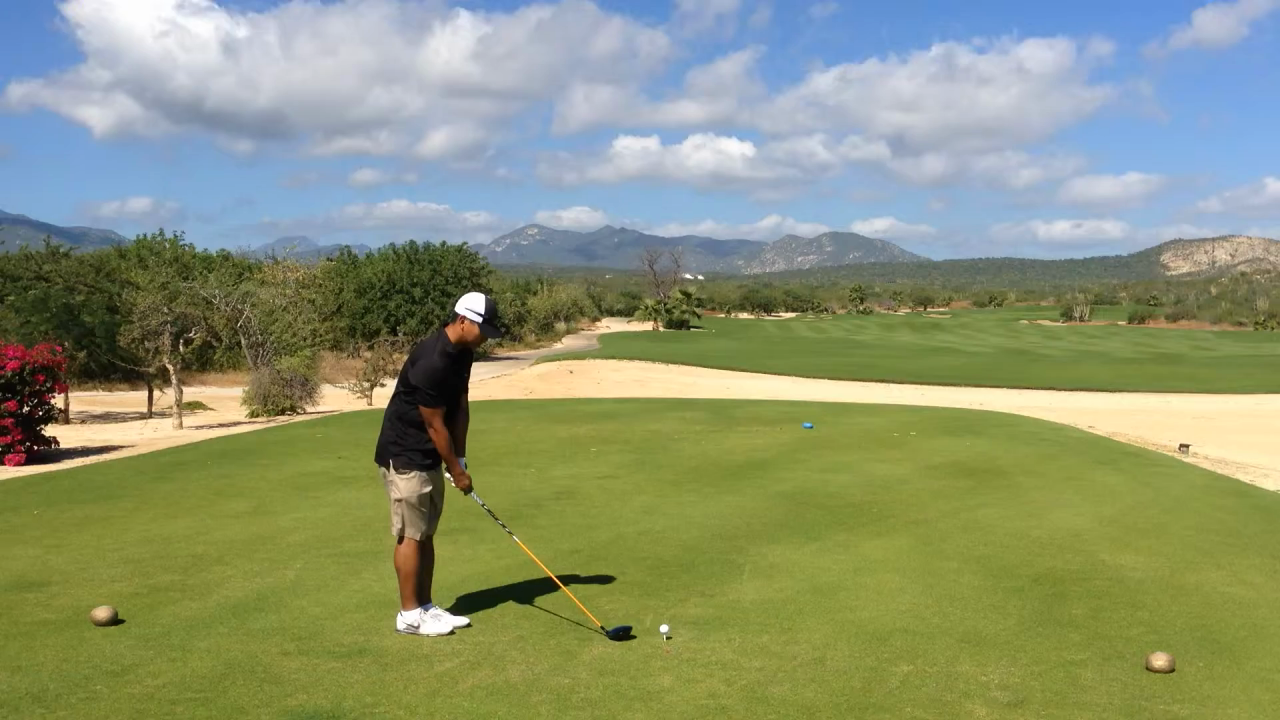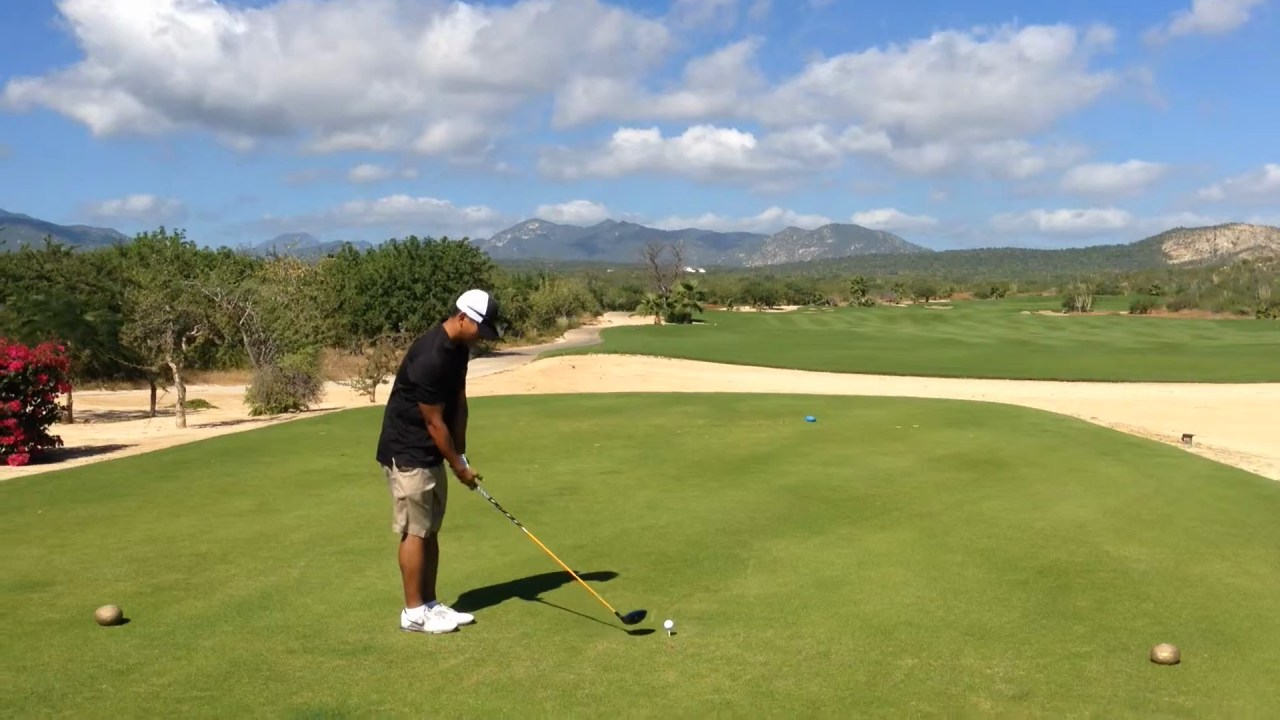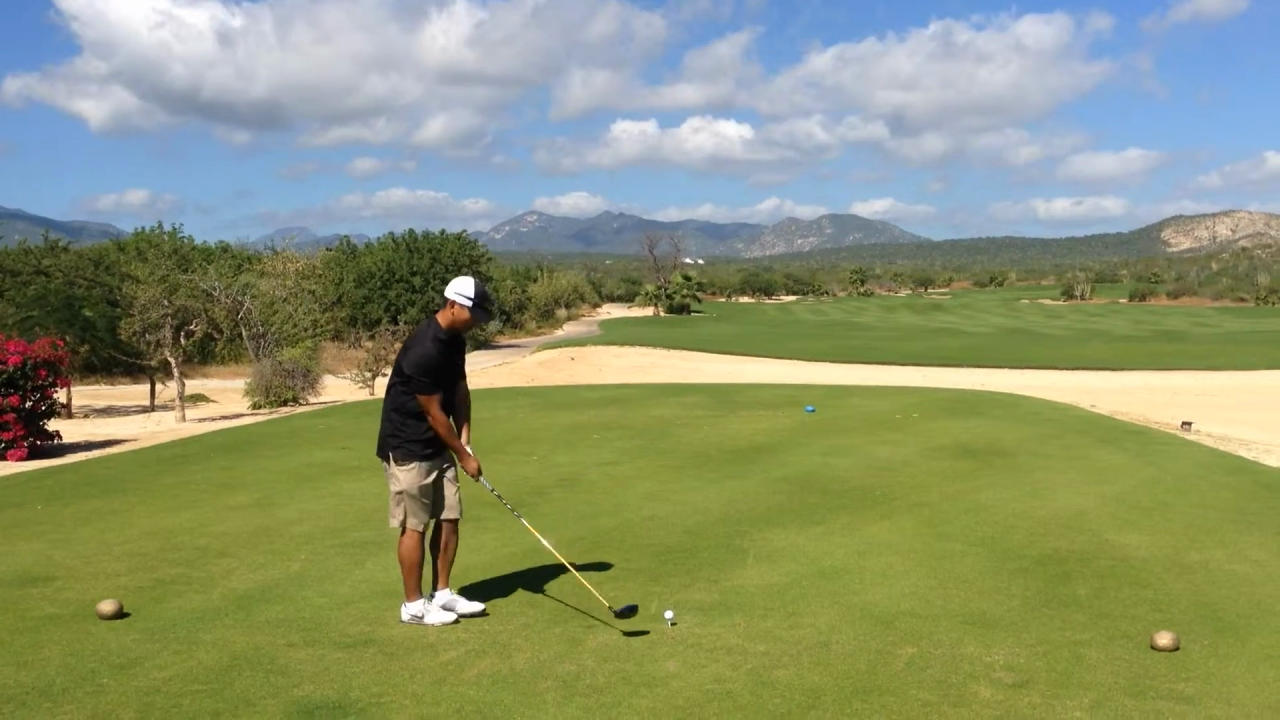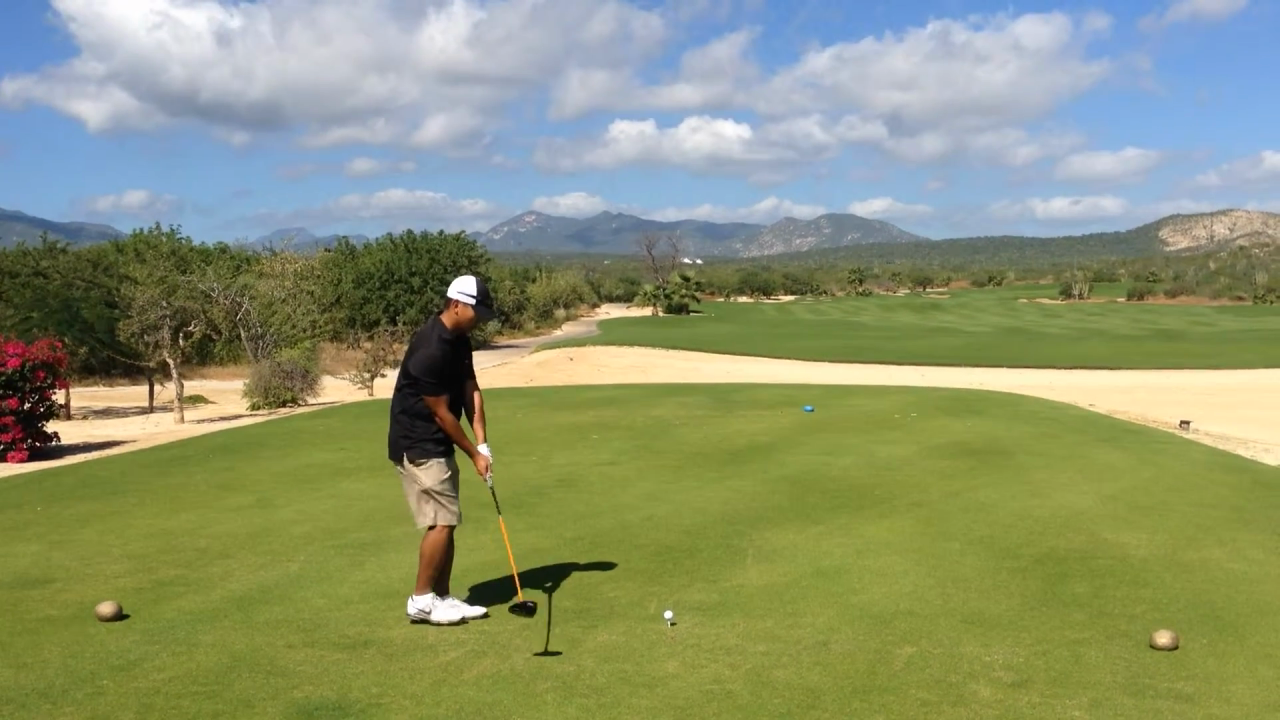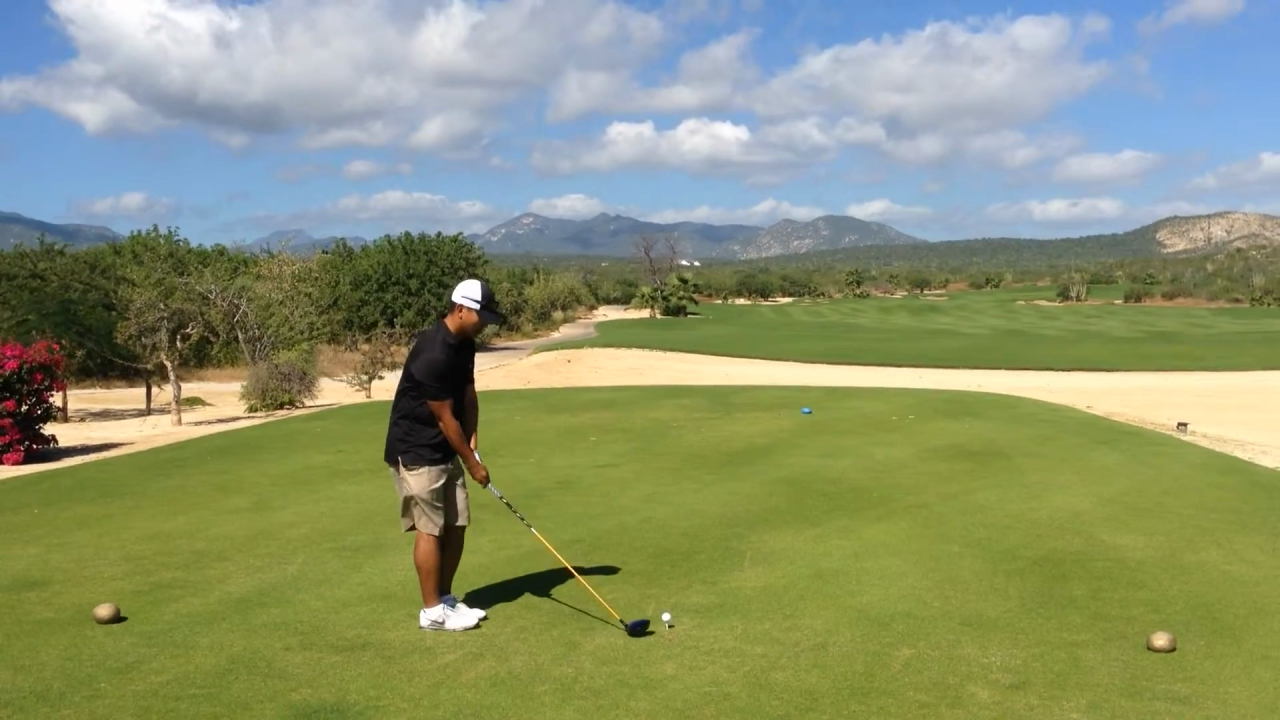
dt=0.4s
person 1, frame 1
left shoulder: (463, 354)
right shoulder: (431, 361)
left elbow: (461, 408)
right elbow: (435, 425)
left wrist: (460, 461)
right wrist: (457, 472)
left hip: (429, 457)
right hip: (404, 456)
left knee: (426, 535)
right knee: (411, 535)
left ankle: (426, 607)
right ankle: (409, 615)
person 1, frame 2
left shoulder: (459, 348)
right shoulder: (430, 357)
left elbow: (459, 404)
right elbow: (434, 422)
left wrist: (461, 456)
right wrist: (459, 466)
left hip: (430, 453)
right hip: (407, 453)
left knee: (430, 531)
right knee: (415, 531)
left ankle: (430, 603)
right ankle: (414, 612)
person 1, frame 3
left shoulder: (455, 340)
right shoulder: (424, 349)
left elbow: (460, 392)
right elbow: (433, 413)
left wrist: (466, 445)
right wrist: (463, 456)
left hip: (437, 447)
right hip: (407, 448)
left knee: (448, 519)
right knee: (414, 526)
left ankle: (442, 593)
right ankle: (413, 606)
person 1, frame 4
left shoulder: (461, 341)
right shoulder: (429, 349)
left elbow: (471, 391)
right elbow: (441, 413)
left wrist: (482, 445)
right wrist: (472, 455)
left hip: (439, 446)
right hip: (417, 447)
left knee: (445, 522)
right knee: (441, 522)
left ankle: (442, 597)
right ankle: (421, 598)
person 1, frame 5
left shoulder: (464, 344)
right shoulder: (433, 354)
left elbow: (469, 398)
right elbow: (444, 418)
left wrist: (472, 450)
right wrist: (472, 463)
left hip: (444, 451)
right hip: (415, 452)
left knee: (456, 526)
right knee: (430, 529)
left ankle: (445, 598)
right ankle: (432, 611)
